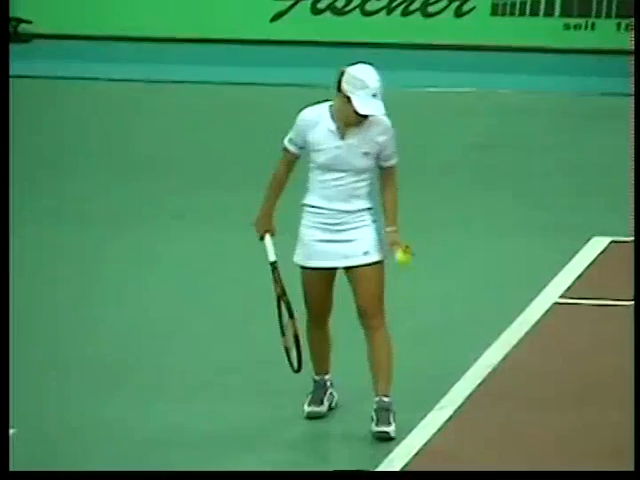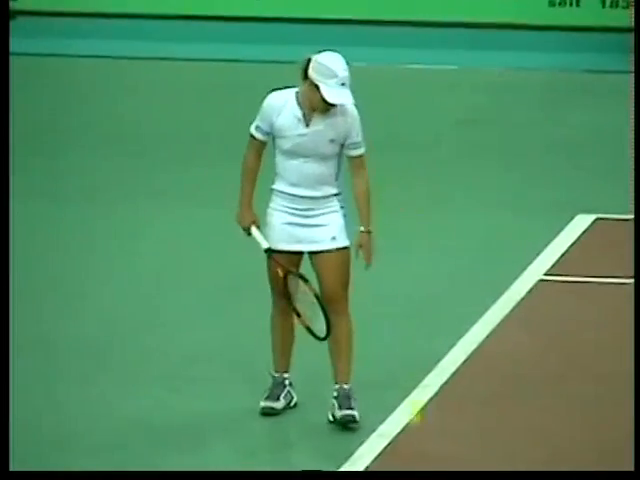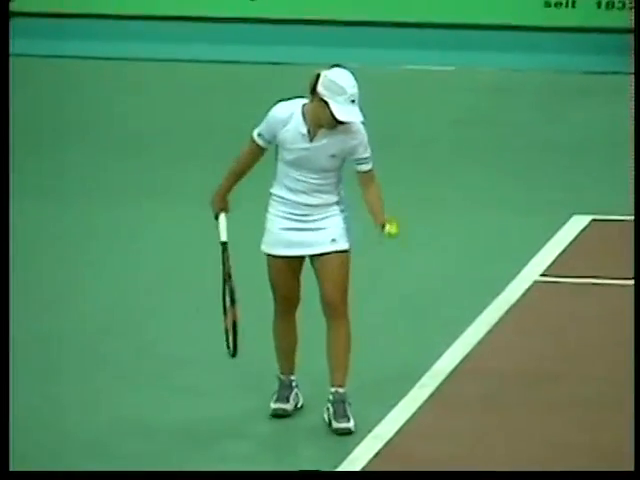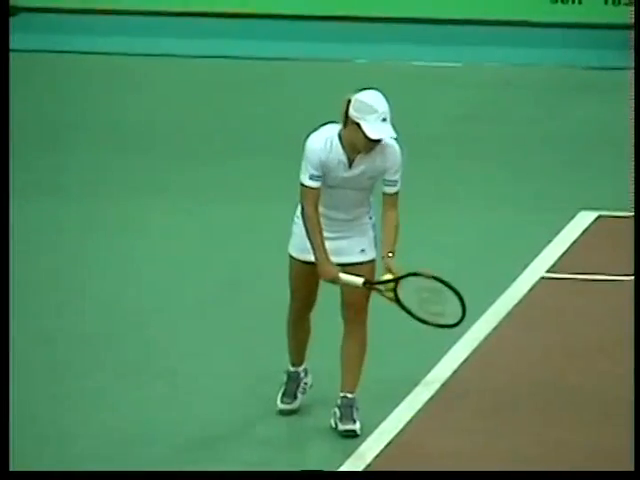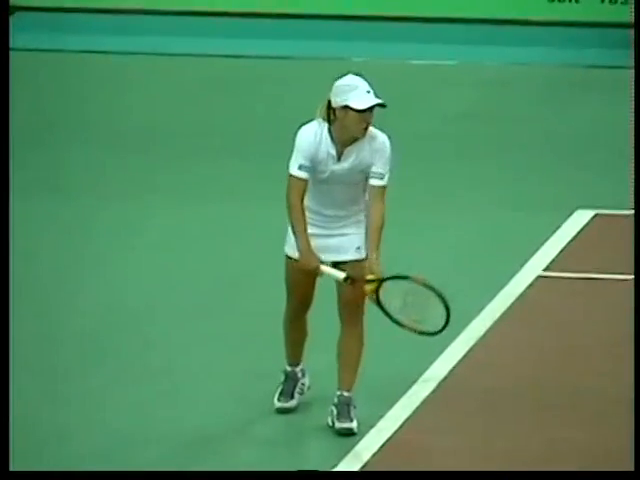
dt=1s
person 1, frame 1
left shoulder: (382, 127)
right shoulder: (309, 119)
left elbow: (388, 180)
right elbow: (285, 165)
left wrist: (392, 229)
right wrist: (266, 213)
left hip: (361, 230)
right hip: (316, 229)
left knee: (373, 317)
right knee: (317, 316)
left ankle: (383, 404)
right ankle: (323, 384)
person 1, frame 2
left shoulder: (347, 115)
right shoulder: (275, 105)
left elbow: (359, 172)
right elbow: (253, 152)
left wrist: (365, 227)
right wrist: (245, 205)
left hip: (327, 216)
right hip: (284, 215)
left knee: (336, 304)
right knee: (283, 302)
left ankle: (342, 392)
right ankle: (281, 382)
person 1, frame 3
left shoulder: (353, 133)
right shoulder: (281, 115)
left elbow: (368, 183)
right elbow: (253, 153)
left wrist: (382, 220)
right wrist: (224, 191)
left hip: (328, 224)
right hip: (283, 222)
left knee: (336, 308)
right knee: (285, 306)
left ankle: (338, 396)
right ankle: (287, 383)
person 1, frame 4
left shoulder: (390, 152)
right shoulder: (319, 144)
left elbow: (390, 208)
right elbow: (310, 206)
left wrist: (388, 256)
right wrist: (322, 259)
left hip: (357, 235)
right hip: (313, 231)
left knee: (355, 317)
right knee: (299, 310)
left ankle: (347, 401)
right ankle: (297, 374)
person 1, frame 5
left shoulder: (379, 145)
right shoulder: (309, 136)
left elbow: (376, 203)
right elbow: (295, 196)
left wrist: (373, 255)
right wrist: (304, 248)
left hip: (353, 234)
right hip: (308, 231)
left knee: (352, 314)
right knee: (296, 309)
left ankle: (344, 399)
right ankle: (294, 374)
